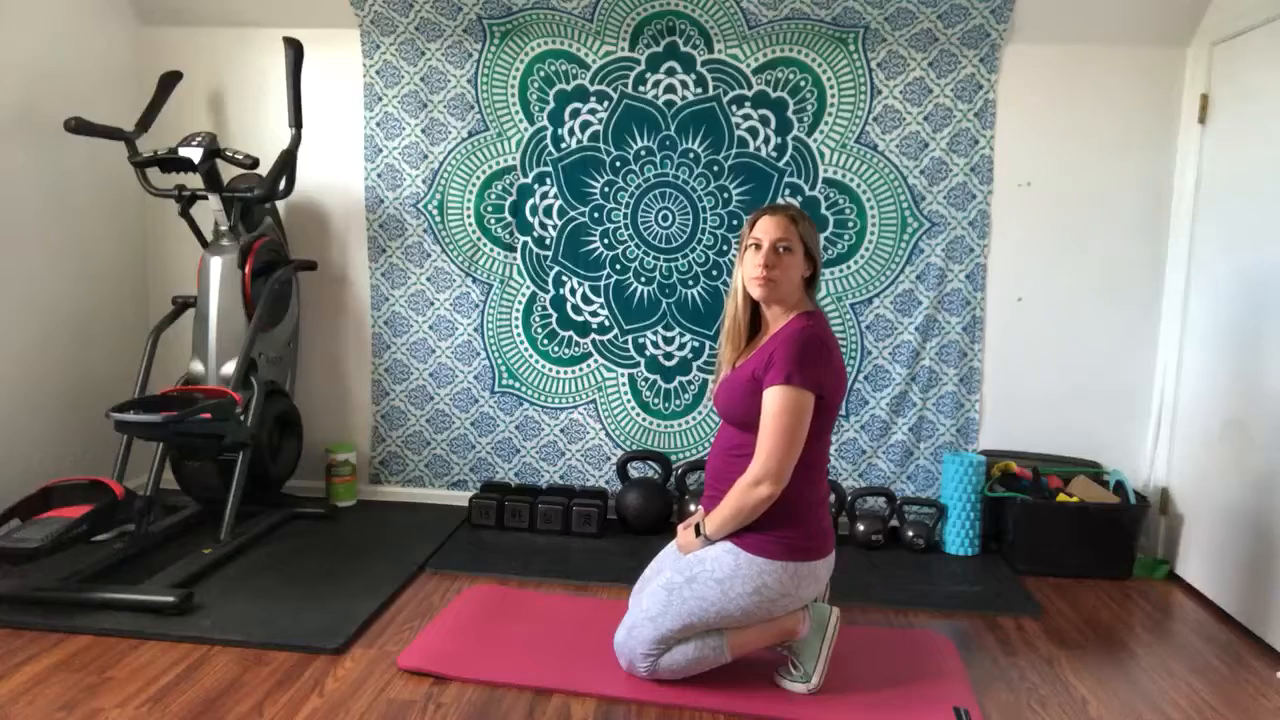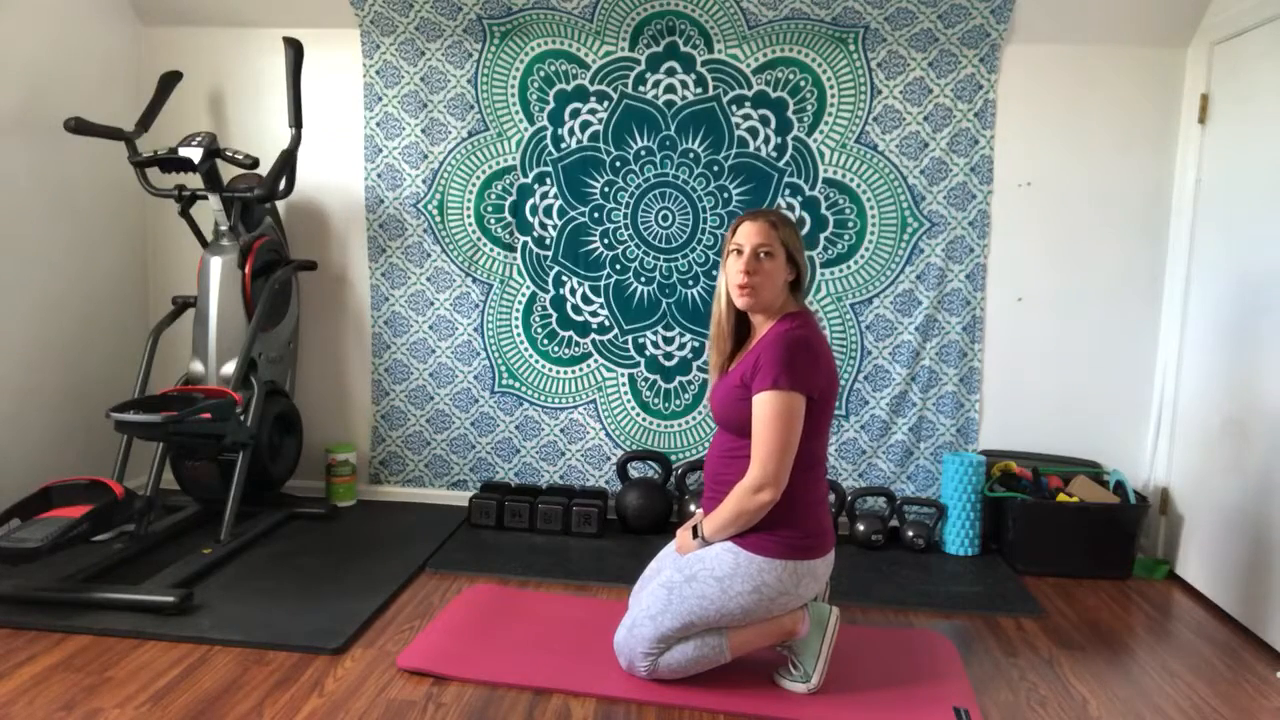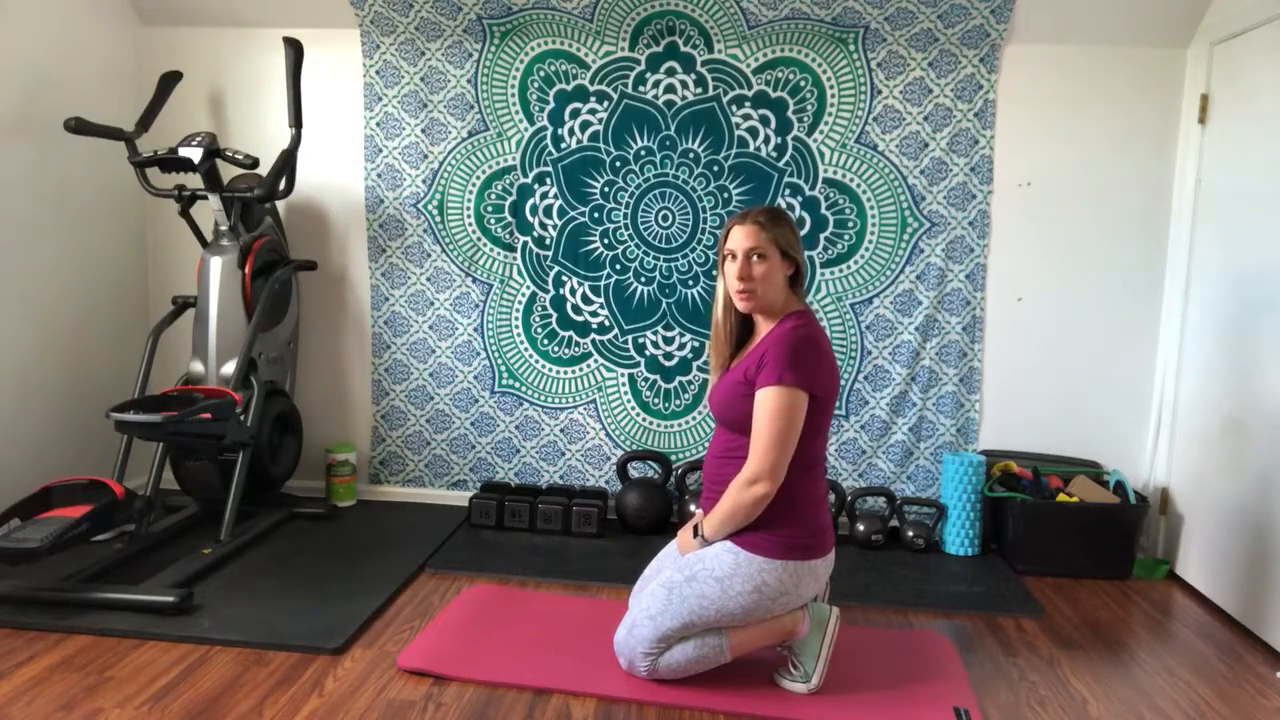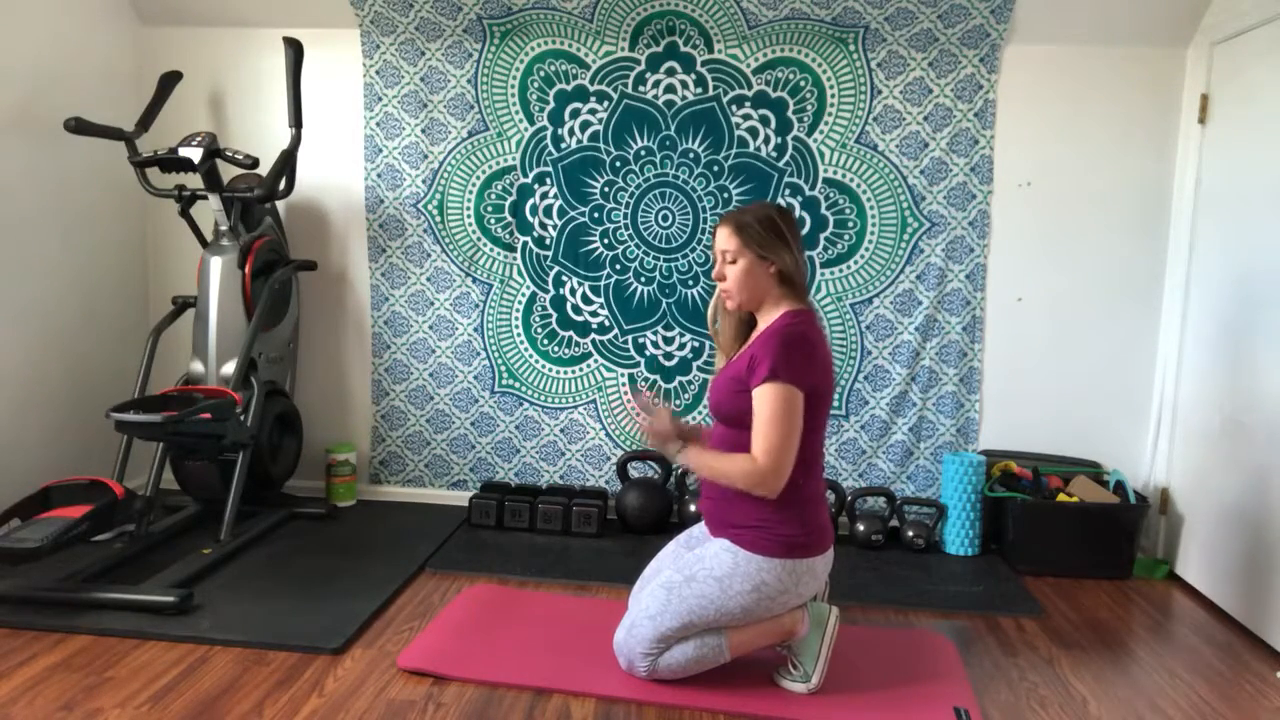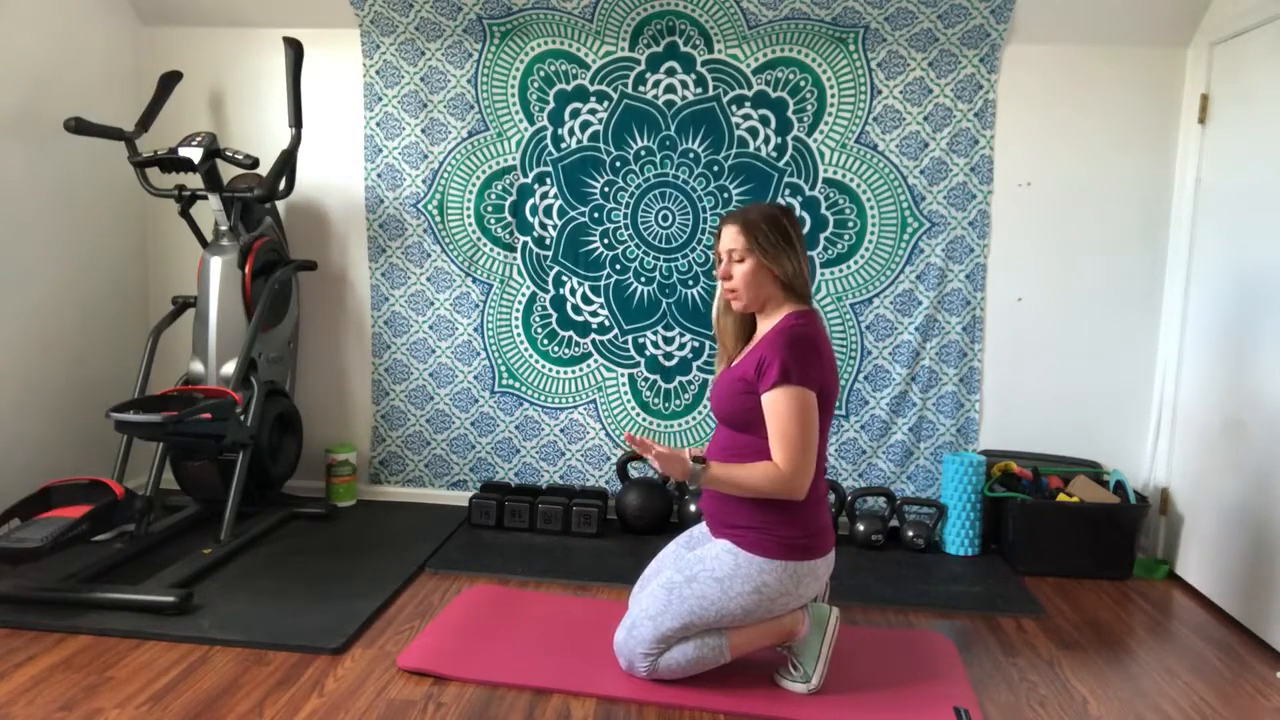
dt=1s
person 1, frame 1
left shoulder: (801, 342)
right shoulder: (765, 334)
left elbow: (767, 480)
left wrist: (703, 533)
right wrist: (706, 516)
left hip: (770, 552)
right hip: (746, 532)
left knee: (635, 649)
right knee: (642, 604)
left ankle: (793, 625)
right ankle: (790, 604)
person 1, frame 2
left shoulder: (787, 344)
right shoulder: (762, 334)
left elbow: (765, 485)
left wrist: (702, 534)
right wrist: (705, 518)
left hip: (771, 551)
right hip: (751, 533)
left knee: (636, 649)
right knee: (642, 604)
left ankle: (793, 622)
right ankle: (790, 601)
person 1, frame 3
left shoulder: (792, 343)
right shoulder: (763, 334)
left elbow: (761, 479)
left wrist: (703, 534)
right wrist: (704, 521)
left hip: (769, 551)
right hip: (747, 532)
left knee: (635, 649)
right knee: (642, 605)
left ankle: (793, 622)
right ankle: (791, 602)
person 1, frame 4
left shoulder: (784, 341)
right shoulder: (775, 329)
left elbow: (767, 474)
left wrist: (674, 444)
right wrist: (680, 431)
left hip: (768, 551)
right hip: (738, 530)
left knee: (634, 648)
right knee: (640, 604)
left ankle: (793, 623)
right ankle: (789, 601)
person 1, frame 5
left shoulder: (790, 343)
right shoulder: (769, 333)
left elbow: (790, 478)
left wrist: (691, 469)
right wrist: (680, 455)
left hip: (770, 553)
right hip: (736, 532)
left knee: (635, 649)
right knee: (643, 606)
left ankle: (794, 624)
right ankle: (788, 602)
